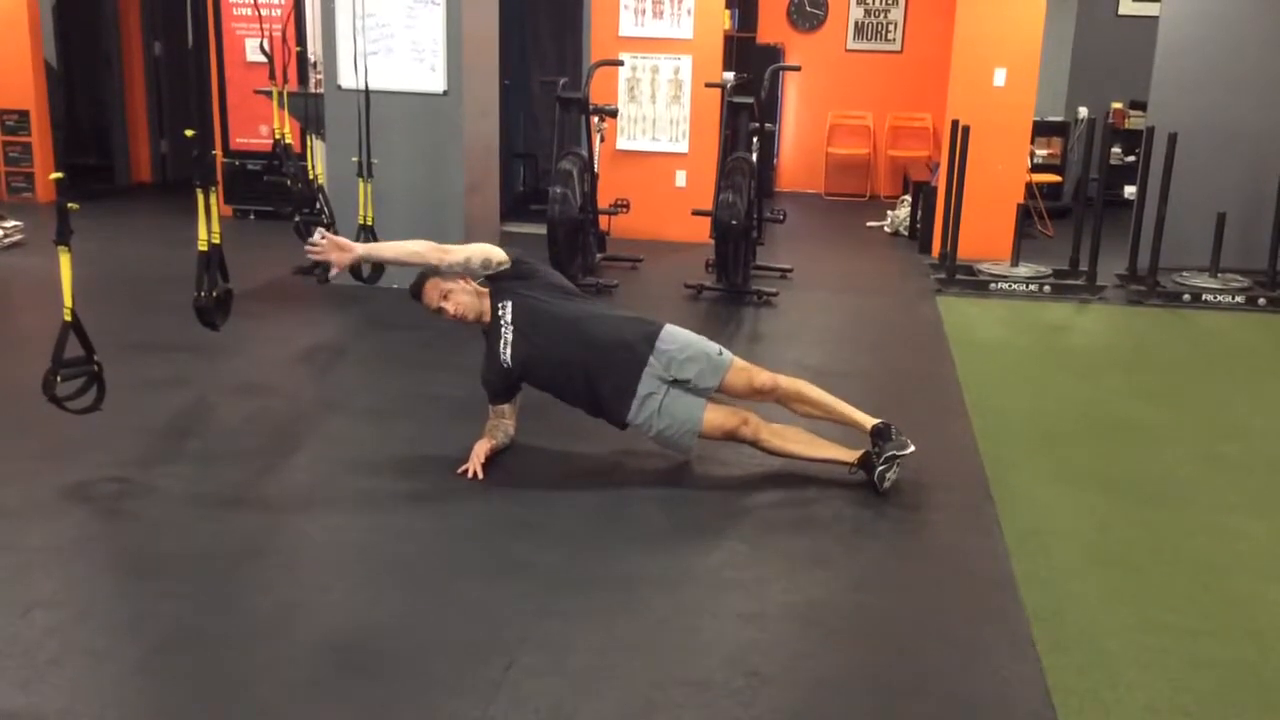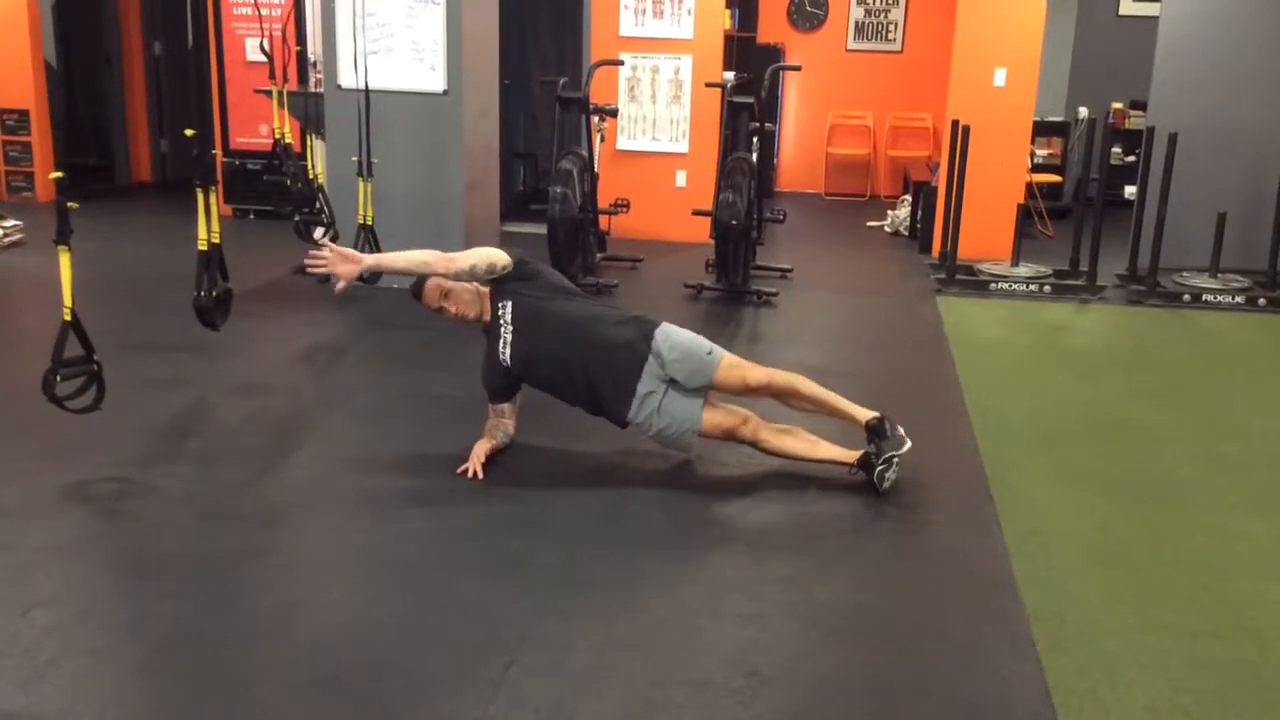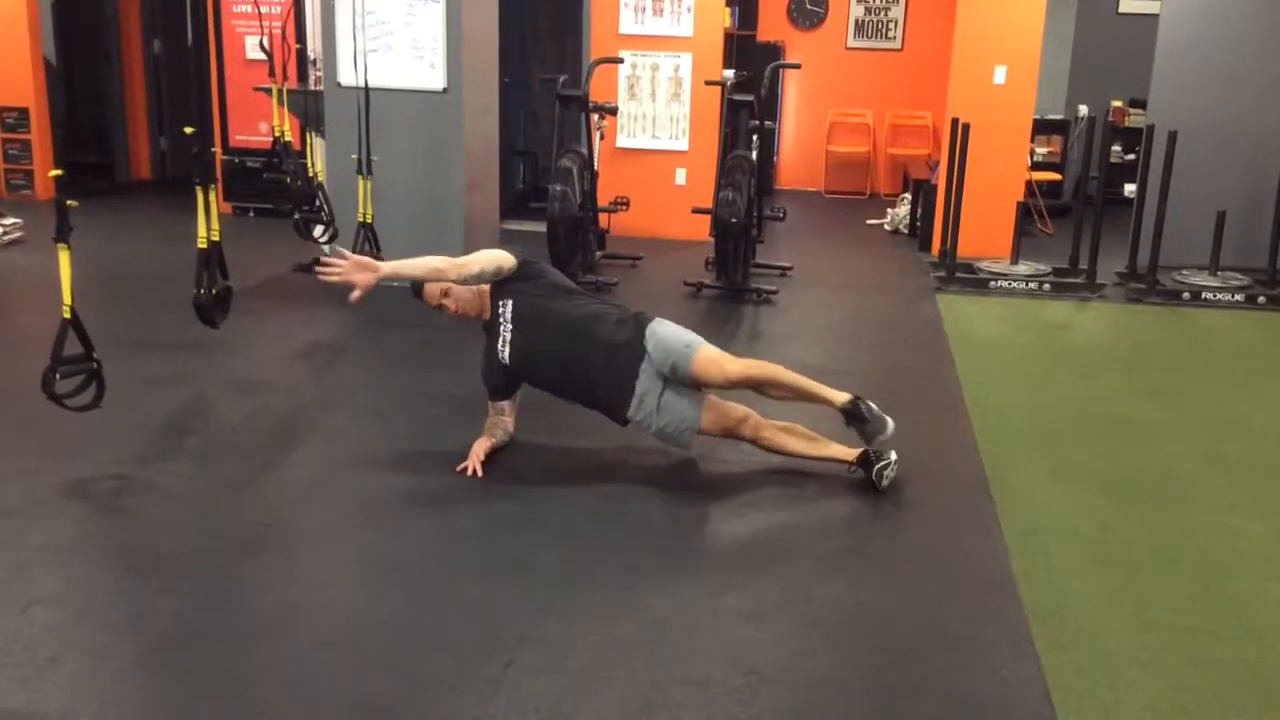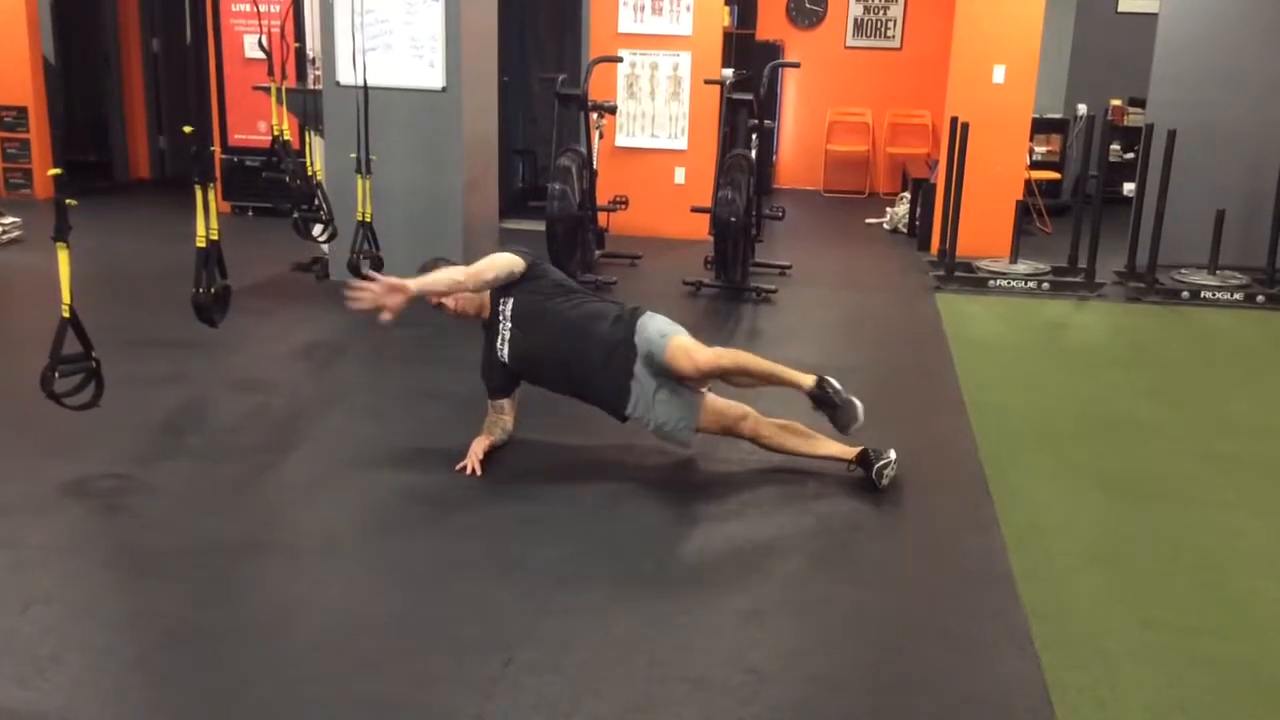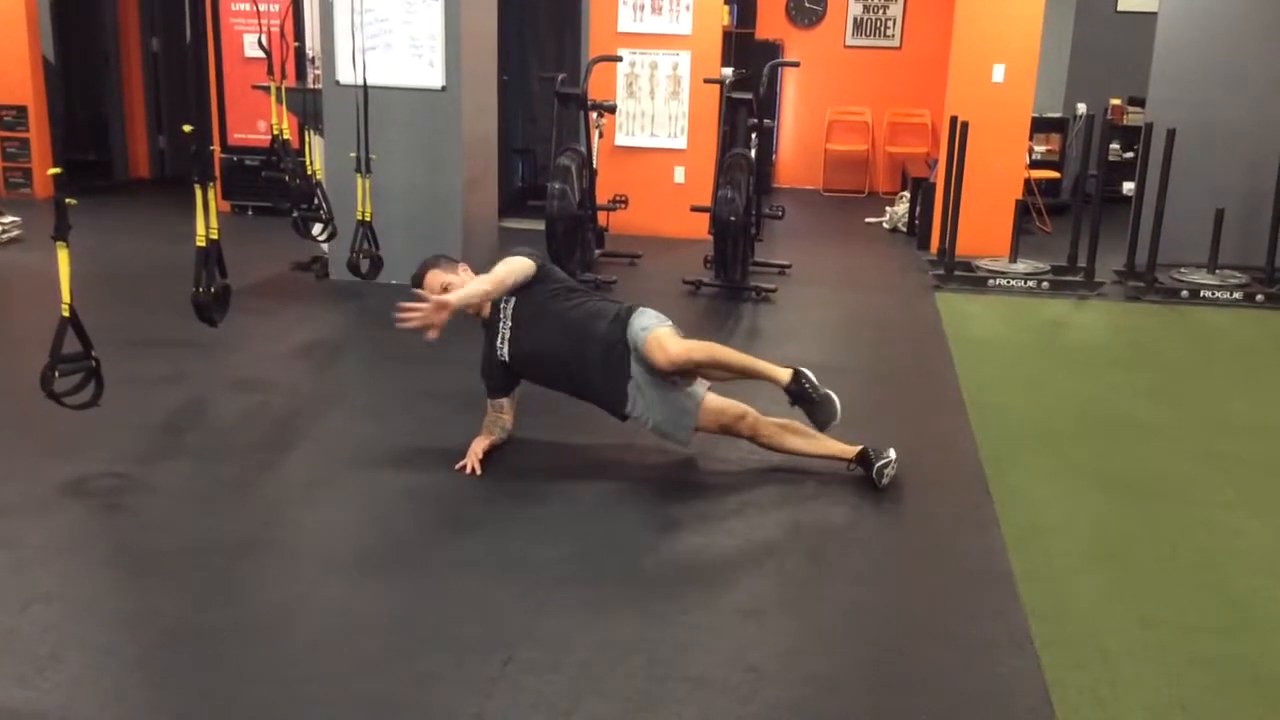
dt=0.2s
person 1, frame 1
left shoulder: (509, 275)
right shoulder: (498, 361)
left elbow: (438, 254)
right elbow: (503, 424)
left wrist: (362, 250)
right wrist: (485, 444)
left hip: (653, 347)
right hip: (638, 400)
left knee: (763, 386)
right knee: (745, 427)
left ankle: (876, 430)
right ankle: (863, 460)
person 1, frame 2
left shoulder: (512, 277)
right shoulder: (498, 360)
left elbow: (444, 262)
right elbow: (503, 421)
left wrist: (367, 261)
right wrist: (486, 443)
left hip: (650, 345)
right hip: (638, 400)
left knee: (755, 381)
right knee: (743, 427)
left ankle: (870, 422)
right ankle: (862, 460)
person 1, frame 3
left shoulder: (515, 275)
right shoulder: (497, 359)
left elbow: (454, 266)
right elbow: (503, 419)
left wrist: (381, 269)
right wrist: (485, 441)
left hip: (645, 342)
right hip: (637, 398)
left knee: (733, 373)
right knee: (744, 424)
left ankle: (846, 404)
right ankle: (860, 457)
person 1, frame 4
left shoulder: (517, 278)
right shoulder: (496, 358)
left elbow: (472, 273)
right elbow: (502, 416)
left wrist: (409, 286)
right wrist: (485, 439)
left hip: (639, 336)
right hip: (635, 396)
left knee: (700, 363)
right knee: (741, 422)
left ankle: (813, 386)
right ankle: (856, 457)
person 1, frame 5
left shoulder: (518, 269)
right shoulder: (496, 356)
left elbow: (497, 278)
right elbow: (501, 417)
left wrist: (447, 301)
right wrist: (484, 439)
left hip: (632, 332)
right hip: (634, 395)
left knee: (674, 355)
right knee: (741, 422)
left ankle: (789, 379)
right ankle: (858, 456)
